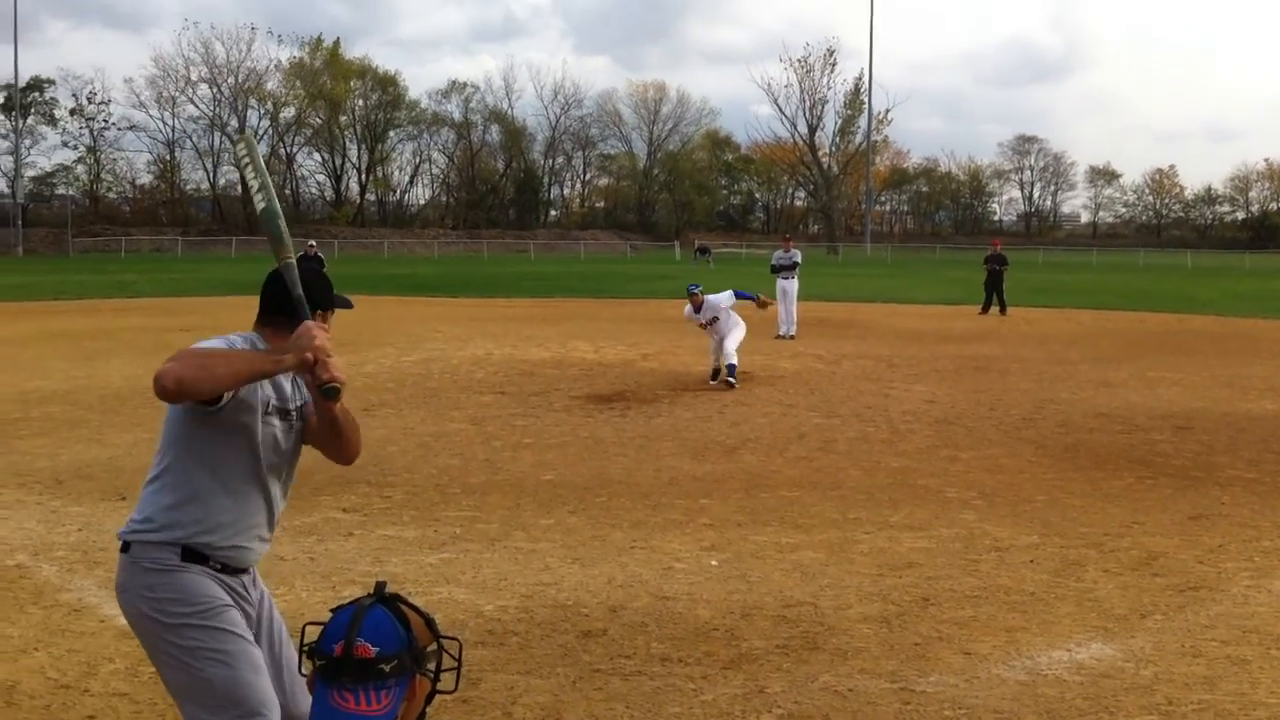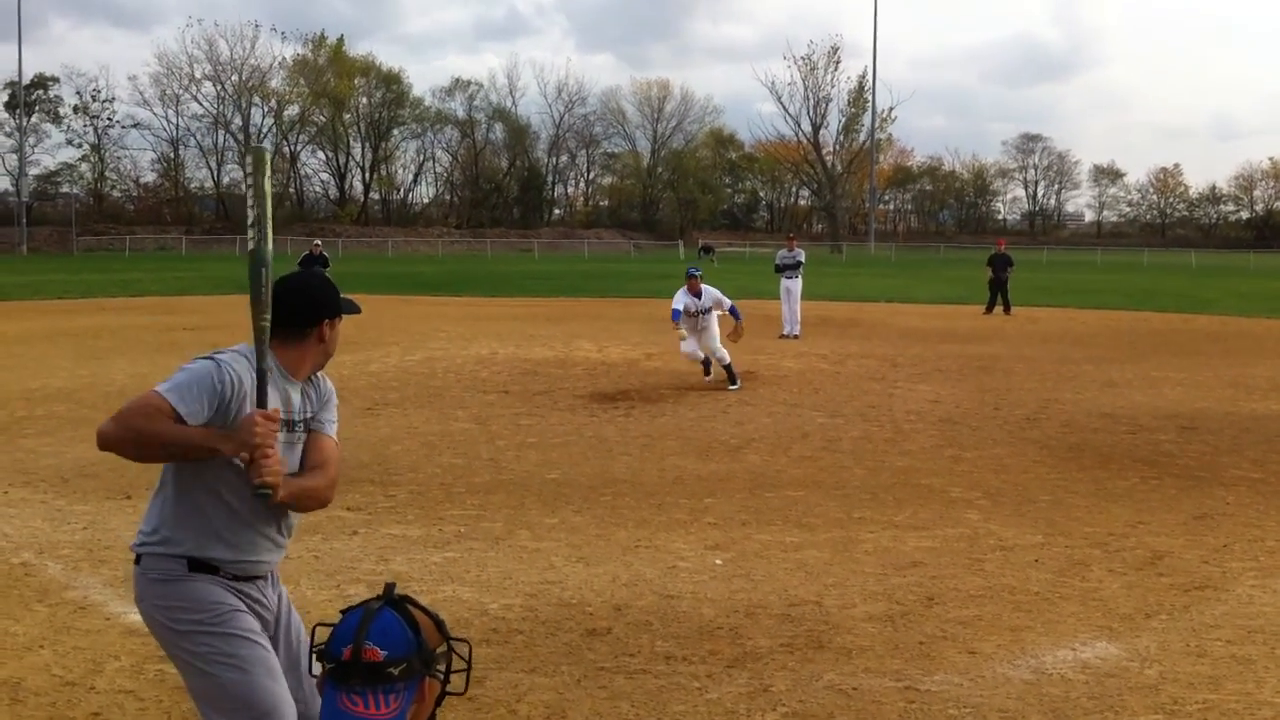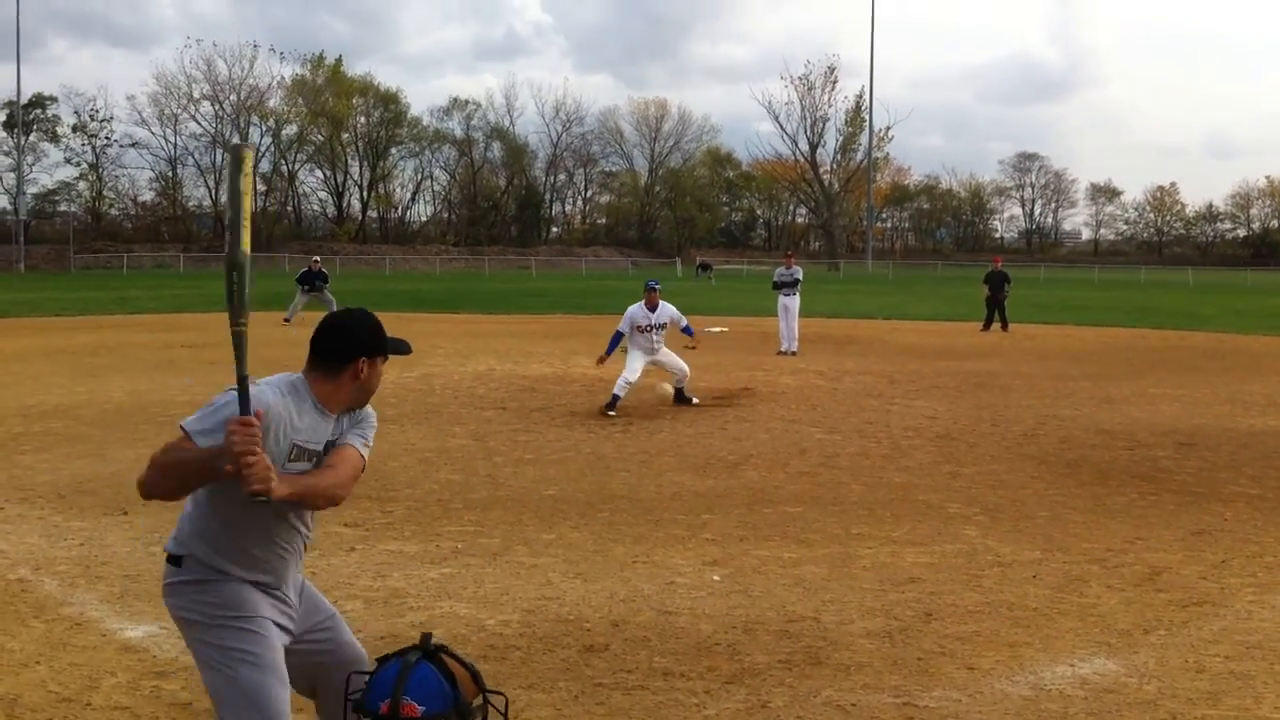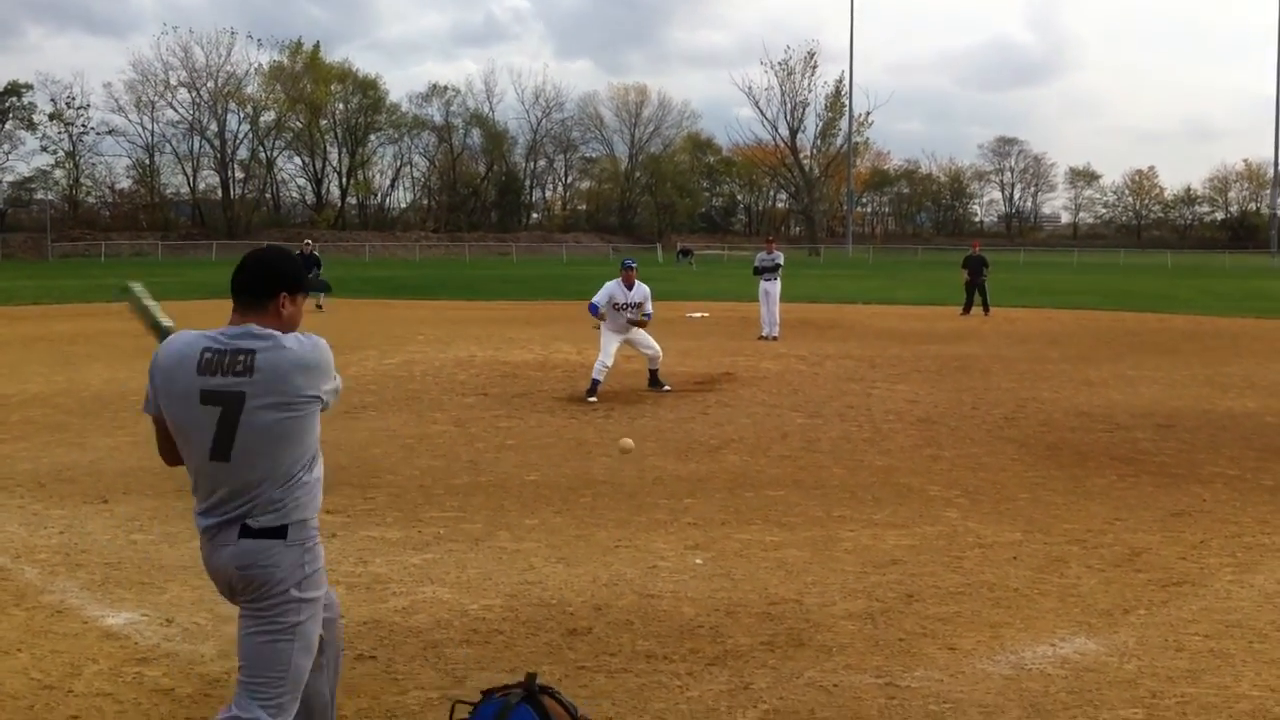
dt=0.3s
person 1, frame 1
left shoulder: (303, 382)
right shoulder: (229, 358)
left elbow: (346, 451)
right elbow: (169, 381)
left wrist: (329, 395)
right wrist: (284, 360)
left hip: (238, 578)
right hip: (171, 573)
person 1, frame 2
left shoulder: (320, 391)
right shoulder: (225, 376)
left elbow: (324, 483)
right elbow: (115, 431)
left wrist: (280, 485)
right wrist: (224, 444)
left hip: (261, 583)
right hip: (188, 584)
person 1, frame 3
left shoulder: (357, 417)
right shoulder: (257, 405)
left elbow: (334, 485)
right elbow: (153, 481)
left wrist: (280, 485)
right wrist: (222, 457)
left hip: (282, 585)
right hip: (216, 587)
left knee: (352, 679)
person 1, frame 4
left shoulder: (171, 354)
right shoulder: (310, 357)
left elbow: (172, 453)
left hip: (219, 545)
right hip: (282, 547)
left knee: (315, 630)
